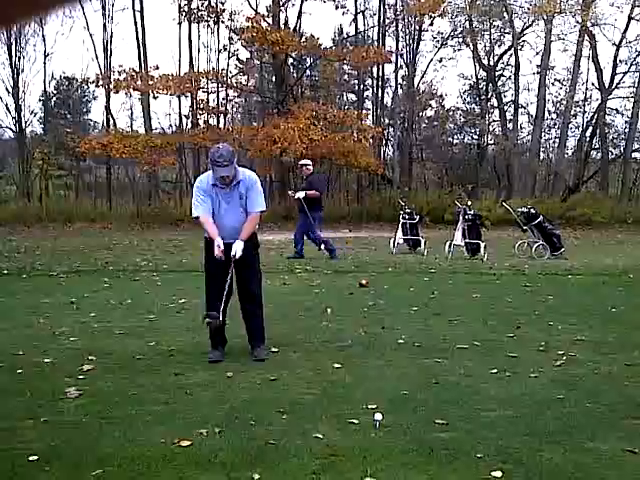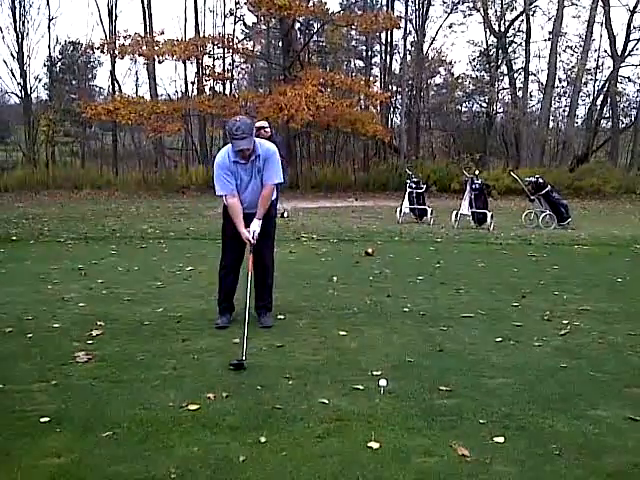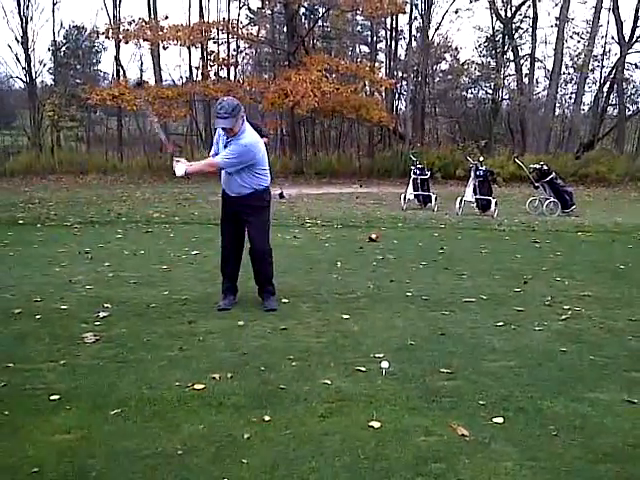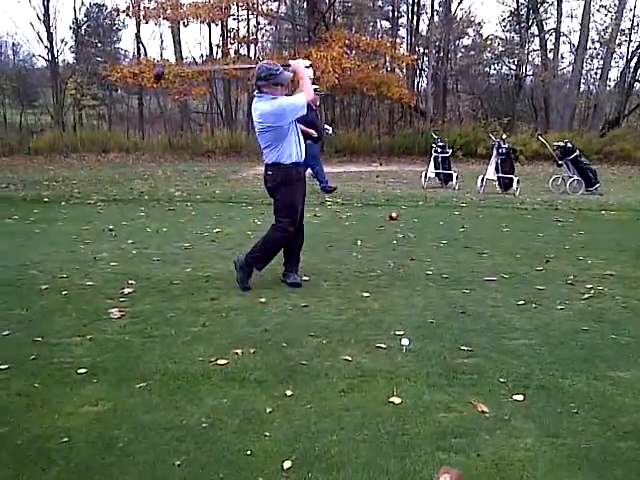
dt=1s
person 1, frame 1
left shoulder: (250, 179)
right shoulder: (202, 183)
left elbow: (255, 213)
right elbow: (203, 216)
left wrist: (240, 241)
right wrist: (216, 240)
left hip: (245, 243)
right hip: (216, 244)
left knee: (251, 294)
right knee: (216, 296)
left ankle: (257, 343)
right ankle: (217, 344)
person 1, frame 2
left shoulder: (269, 151)
right shoulder: (222, 159)
left elbow: (269, 188)
right elbow: (231, 197)
left wrist: (257, 220)
right wrist: (241, 229)
left hip: (264, 212)
right hip: (234, 214)
left knee: (264, 263)
right knee: (229, 263)
left ankle: (264, 309)
right ankle: (225, 310)
person 1, frame 3
left shoulder: (248, 143)
right shoulder: (222, 132)
left elbow: (214, 165)
right elbow: (214, 158)
left wrist: (188, 169)
right wrist: (189, 165)
left hip: (255, 200)
right hip: (230, 197)
left knee: (260, 248)
right knee: (229, 248)
left ankle: (267, 293)
right ankle: (229, 292)
person 1, frame 4
left shoulder: (263, 101)
right shoulder: (271, 108)
left elbow: (293, 104)
right elbow: (307, 96)
right wrist: (301, 70)
left hip: (294, 169)
right hip: (281, 174)
left knee: (295, 223)
right knee: (285, 225)
left ankle: (291, 269)
right ankle: (248, 263)
